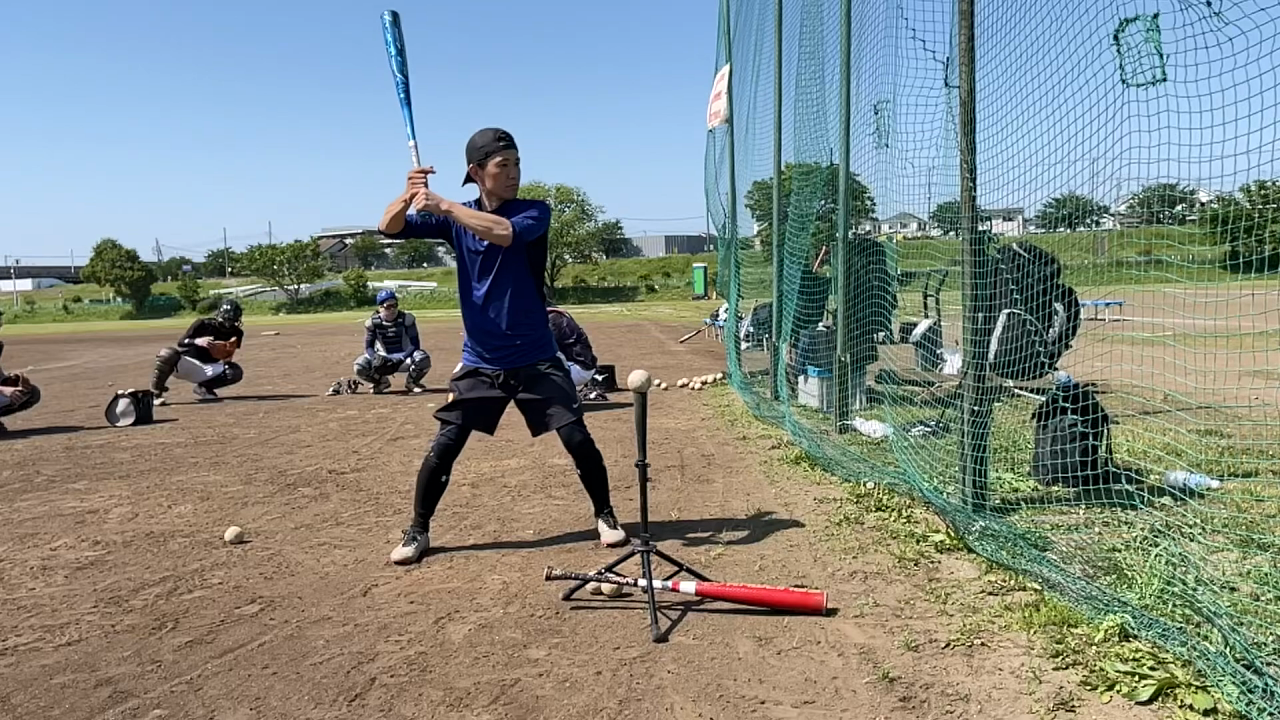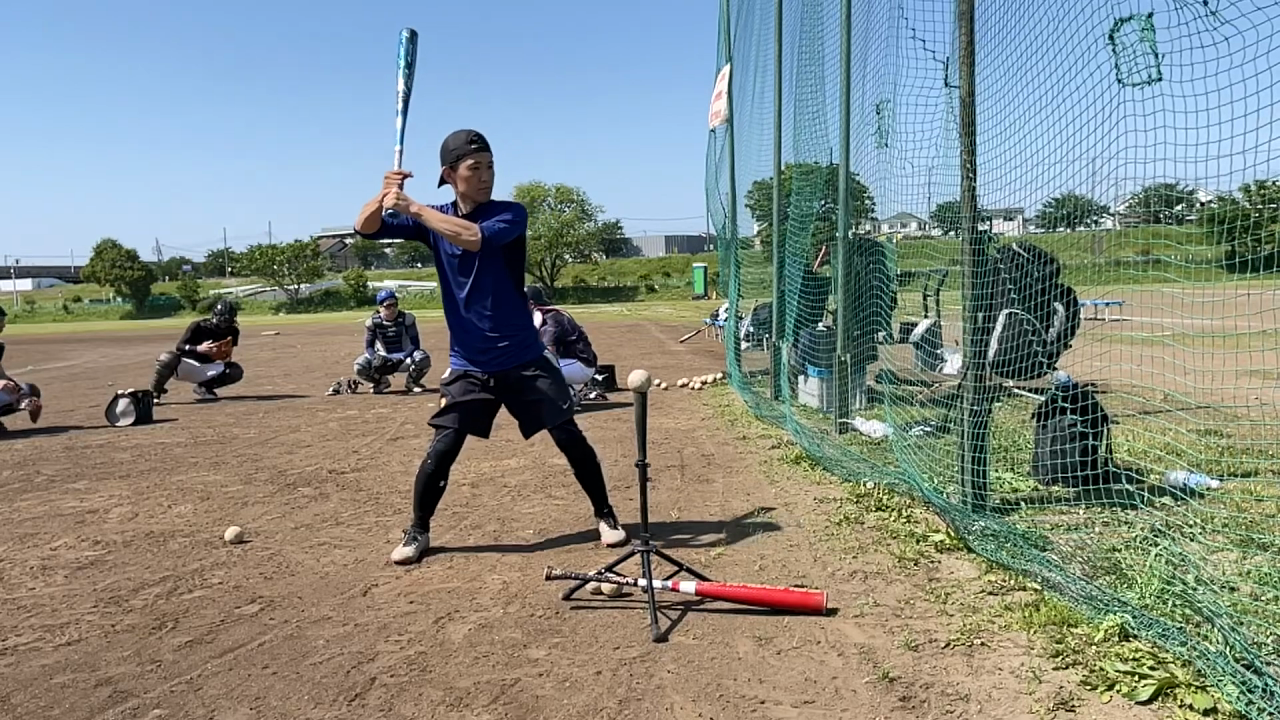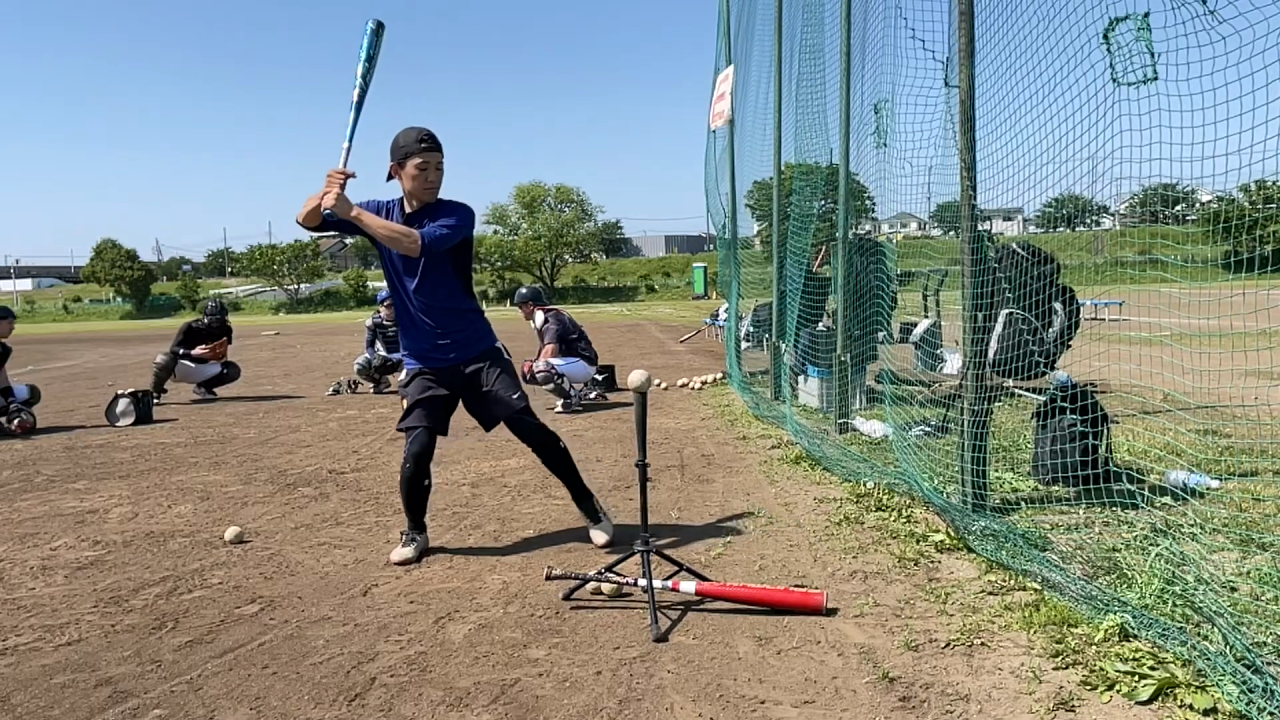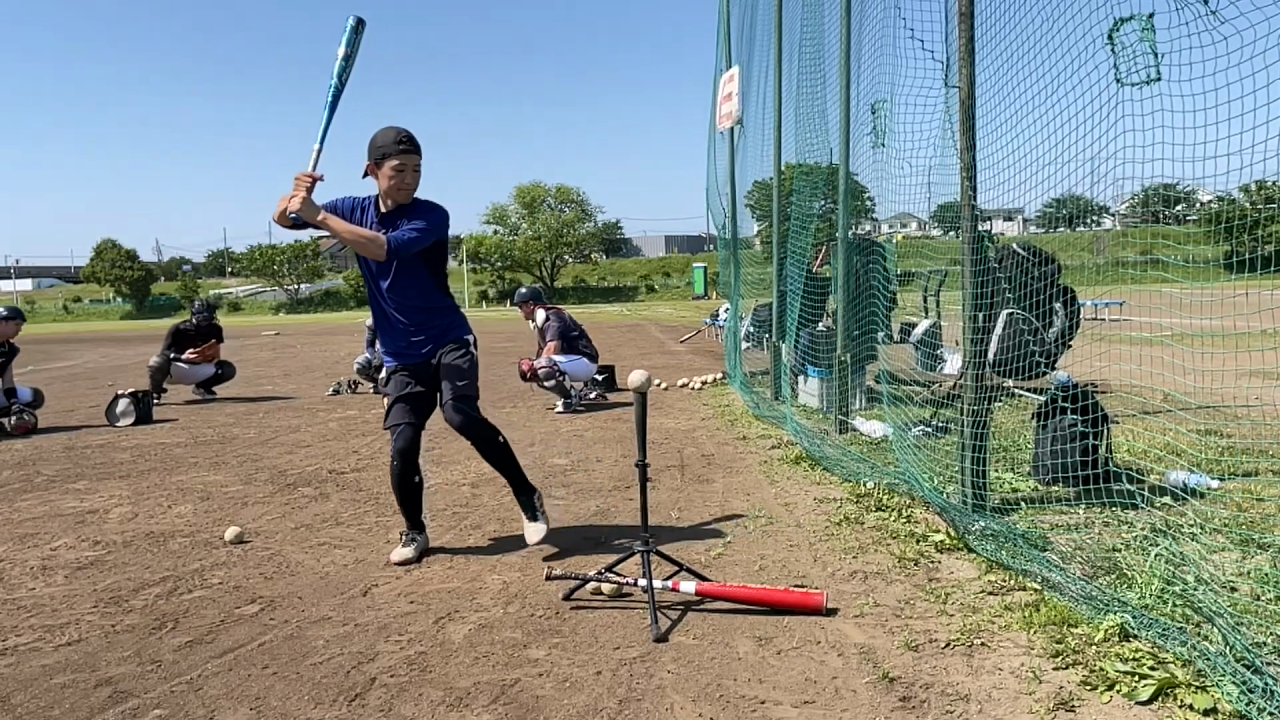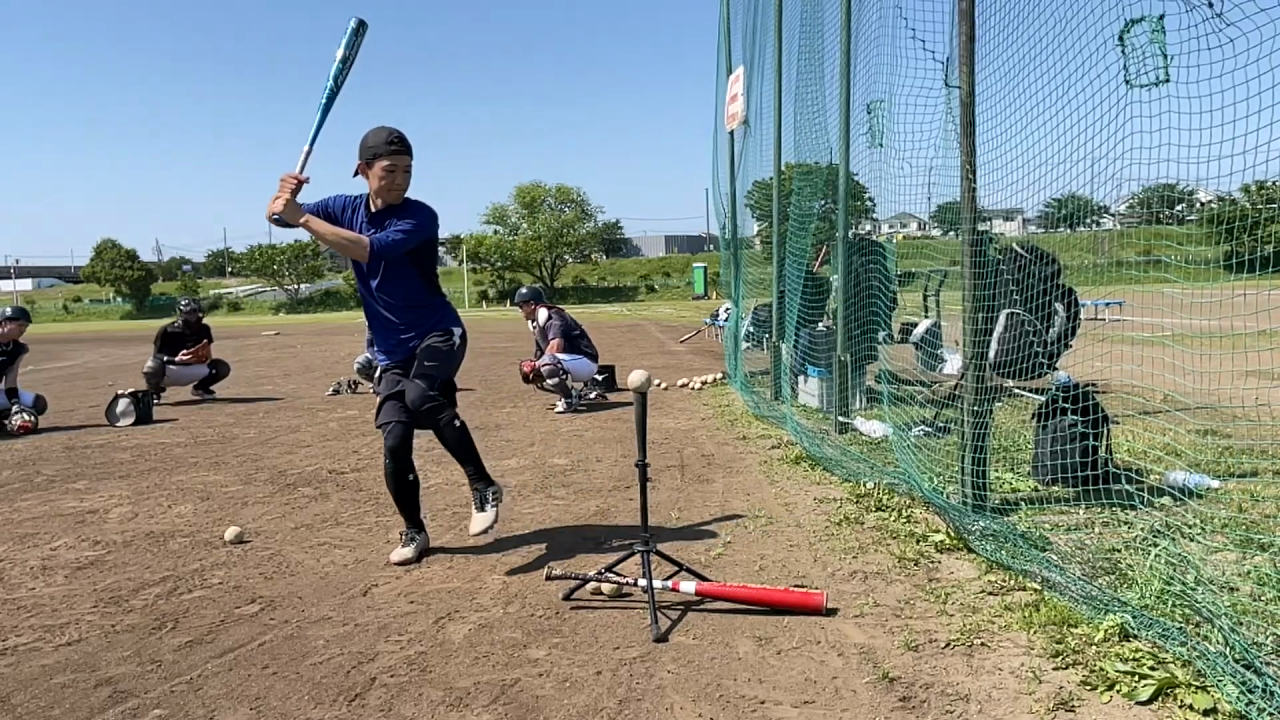
dt=1s
person 1, frame 1
left shoulder: (534, 212)
right shoulder: (455, 218)
left elbow: (504, 232)
right elbow: (390, 228)
left wrist: (443, 205)
right wrist: (409, 194)
left hip: (535, 359)
right hip: (479, 362)
left knee: (577, 439)
right knee: (444, 446)
left ankle: (604, 514)
right ankle: (418, 530)
person 1, frame 2
left shoulder: (510, 214)
right shoulder: (433, 218)
left elbow: (474, 237)
right elbow: (366, 228)
left wrist: (414, 208)
right wrist: (384, 194)
left hip: (524, 360)
right hip: (468, 365)
left knee: (570, 438)
right knee: (441, 451)
left ankle: (604, 514)
right ankle: (417, 531)
person 1, frame 3
left shoulder: (457, 215)
right shoulder: (380, 212)
left elbow: (416, 244)
right elbow: (308, 220)
left wrist: (352, 212)
right wrist: (327, 191)
left hip: (477, 351)
right hip: (422, 362)
left knee: (527, 426)
right knee: (417, 451)
left ankle: (588, 506)
right ankle: (415, 532)
person 1, frame 4
left shoulder: (432, 216)
right shoulder: (355, 209)
left elbow: (383, 248)
right elbow: (283, 219)
left wrist: (319, 216)
right wrist: (297, 192)
left hip: (449, 341)
right hip: (400, 355)
left knee: (462, 416)
right knee: (403, 446)
left ankle: (527, 497)
right ankle: (414, 531)
person 1, frame 5
left shoulder: (420, 216)
right shoulder: (346, 208)
left elbow: (369, 250)
right elbow: (276, 216)
left wrist: (303, 218)
right wrist: (283, 197)
left hip: (439, 333)
right hip: (391, 352)
left knee: (420, 395)
right knee: (395, 444)
left ankle: (483, 487)
right ankle: (413, 531)
